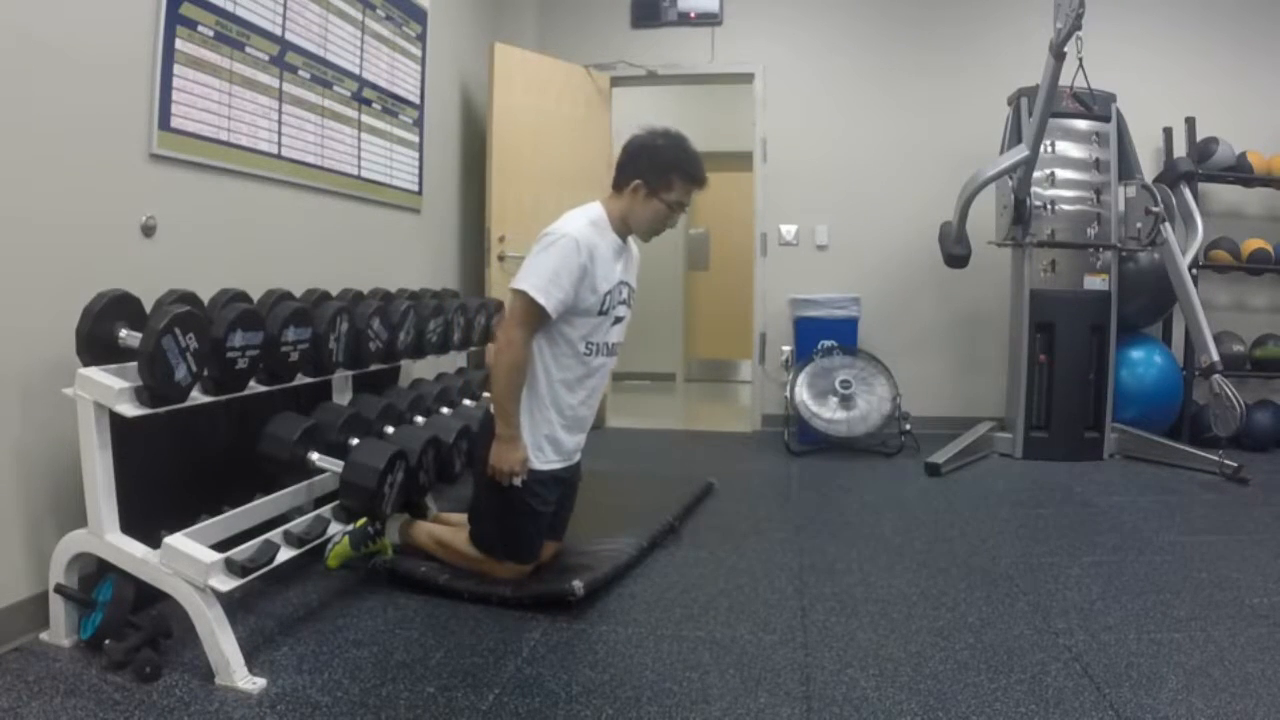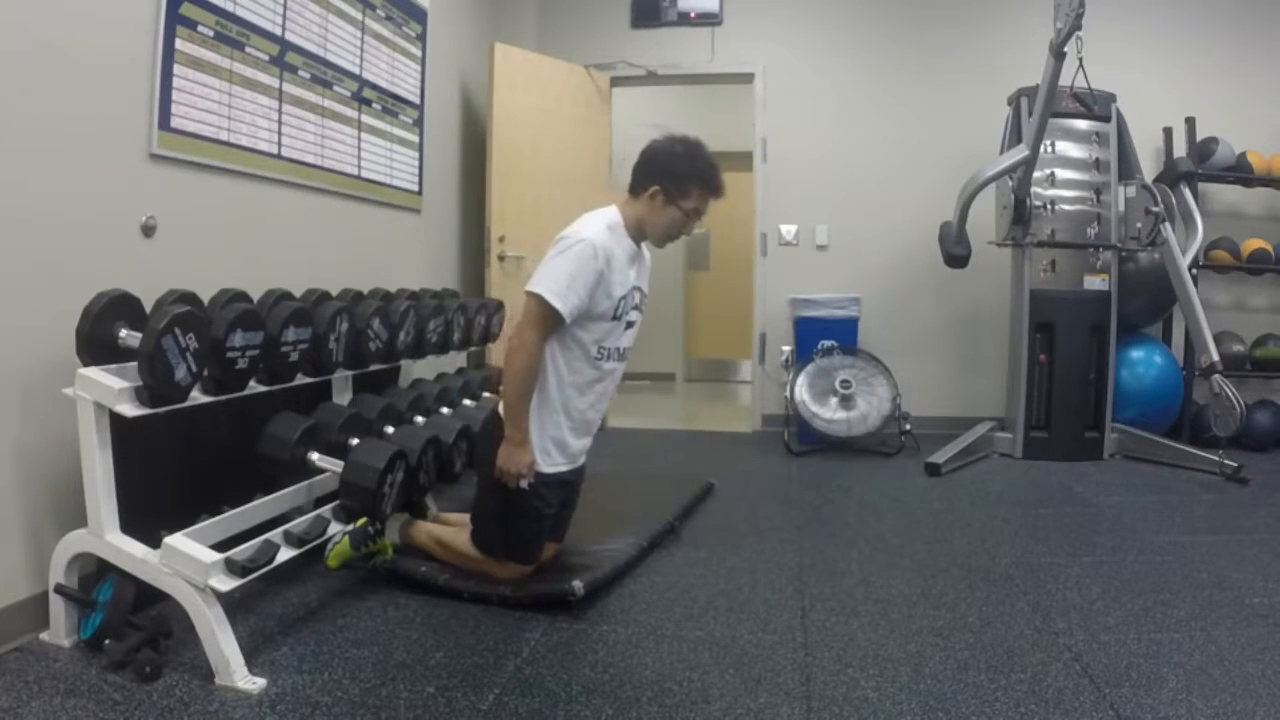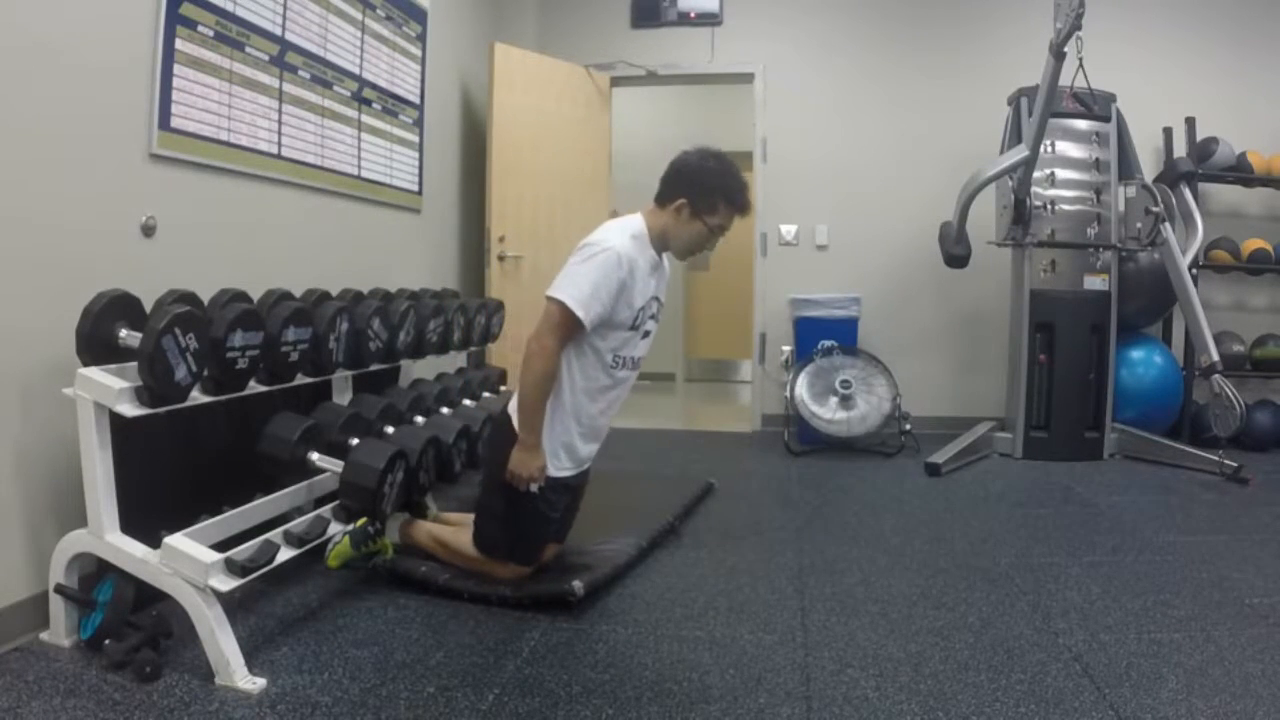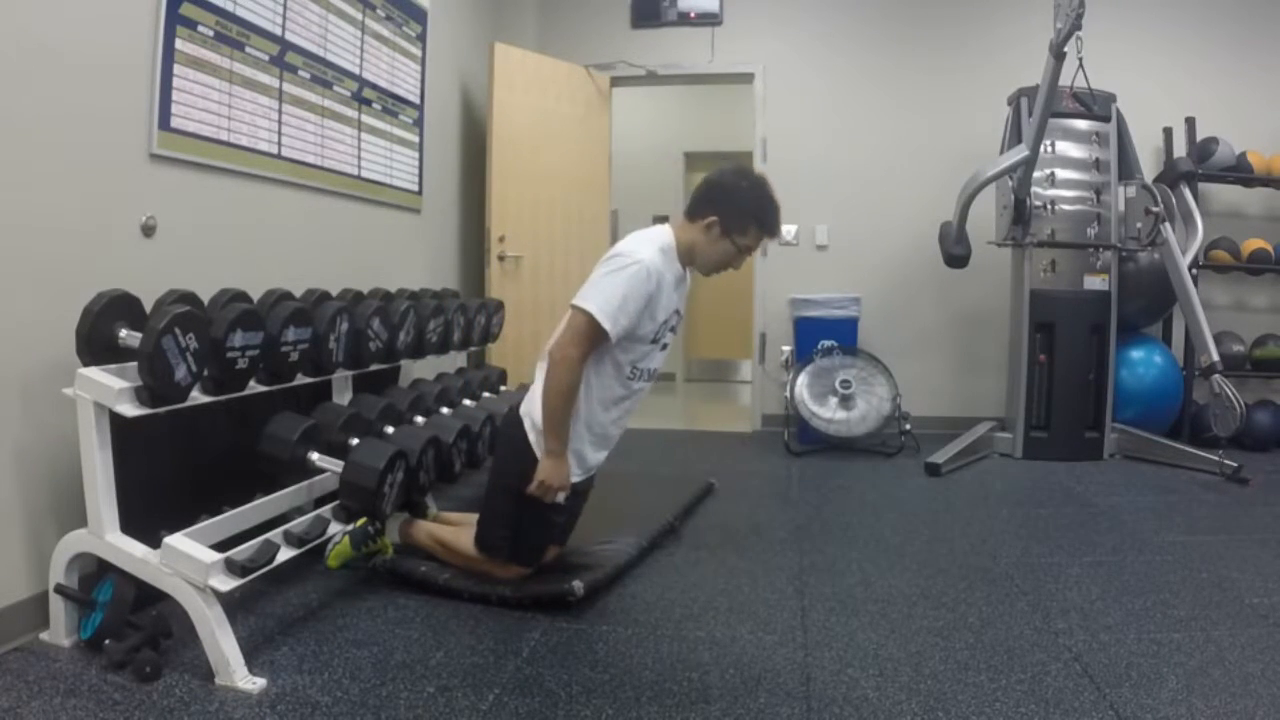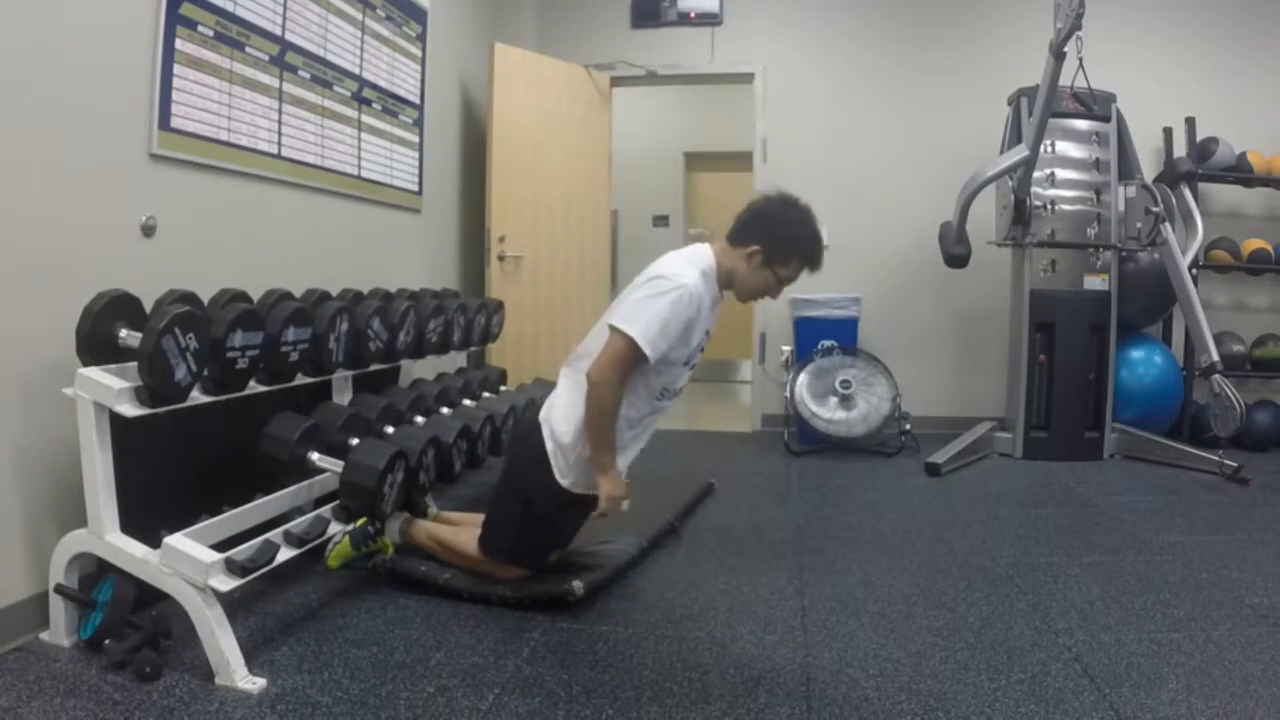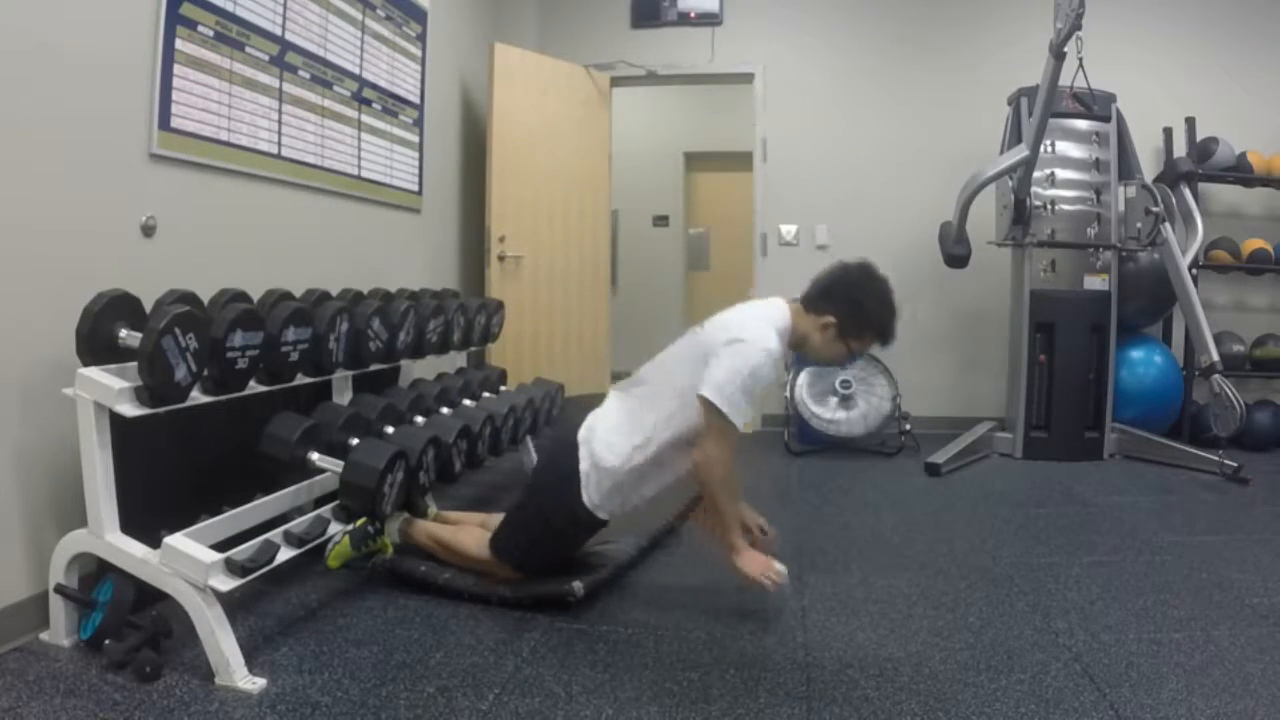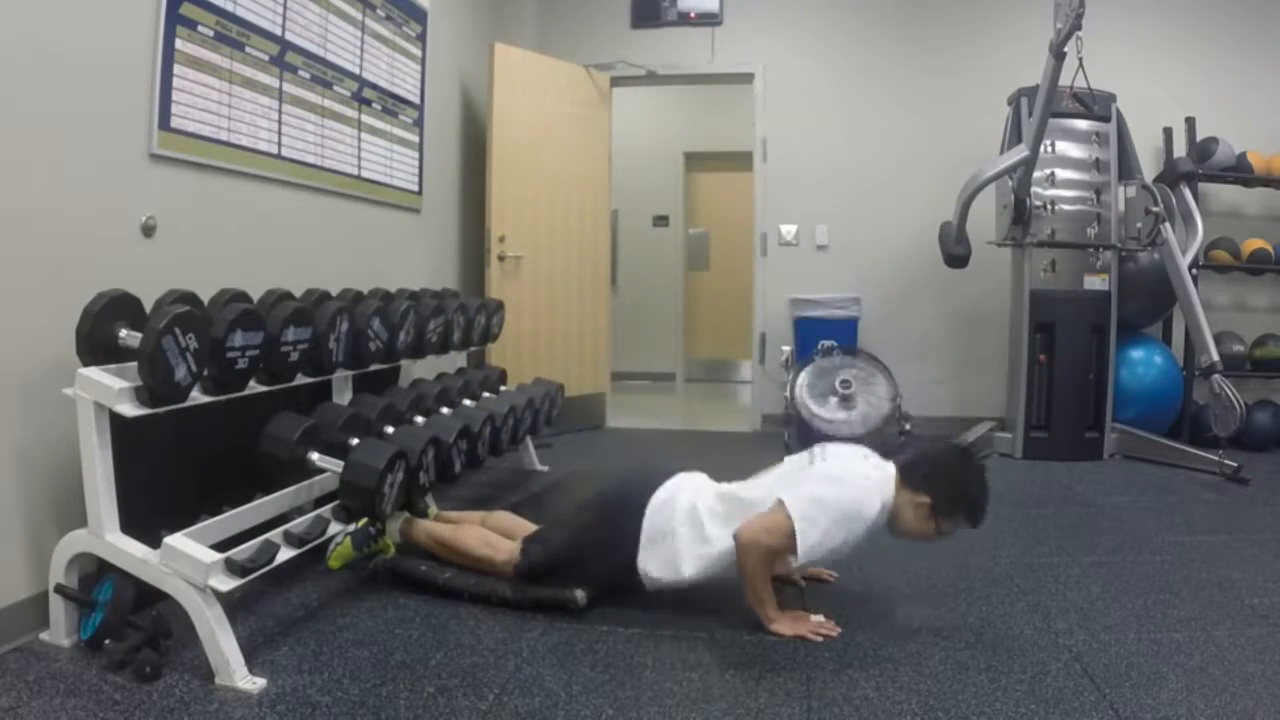
dt=0.3s
person 1, frame 1
left shoulder: (626, 249)
right shoulder: (574, 240)
right elbow: (512, 338)
right wrist: (507, 437)
left hip: (565, 443)
right hip: (526, 443)
left knee: (540, 551)
right knee: (510, 564)
left ankle: (422, 517)
right ankle: (395, 530)
person 1, frame 2
left shoulder: (637, 253)
right shoulder: (590, 244)
right elbow: (525, 341)
right wrist: (516, 439)
left hip: (569, 445)
right hip: (534, 446)
left knee: (540, 553)
right knee: (510, 565)
left ankle: (421, 516)
right ankle: (395, 530)
person 1, frame 3
left shoulder: (655, 260)
right shoulder: (615, 252)
right elbow: (543, 345)
right wrist: (529, 445)
left hip: (573, 447)
right hip: (539, 445)
left knee: (540, 552)
right knee: (509, 564)
left ankle: (422, 516)
right ankle: (396, 529)
person 1, frame 4
left shoulder: (675, 268)
right shoulder: (642, 264)
right elbow: (567, 354)
right wrist: (553, 455)
left hip: (581, 452)
right hip: (543, 446)
left knee: (541, 553)
right knee: (508, 566)
left ankle: (424, 517)
right ankle: (394, 530)
person 1, frame 5
left shoulder: (703, 279)
right shoulder: (683, 287)
right elbow: (603, 377)
left wrist: (607, 465)
right wrist: (609, 471)
left hip: (574, 451)
right hip: (560, 453)
left knee: (538, 553)
right knee: (506, 566)
left ankle: (420, 515)
right ankle: (396, 530)
person 1, frame 6
left shoulder: (765, 318)
right shoulder: (758, 346)
left elbow: (709, 442)
right elbow: (710, 454)
left wrist: (736, 507)
right wrist: (738, 549)
left hip: (598, 453)
right hip: (591, 473)
left knee: (520, 542)
right knee: (508, 562)
left ankle: (419, 515)
right ankle: (396, 531)
person 1, frame 7
left shoulder: (863, 466)
right shoulder: (859, 501)
right elbow: (751, 538)
left wrist: (788, 561)
right wrist: (773, 614)
left hip: (660, 502)
right hip: (642, 536)
left knee: (527, 537)
right knee: (513, 558)
left ankle: (418, 513)
right ankle: (396, 530)
